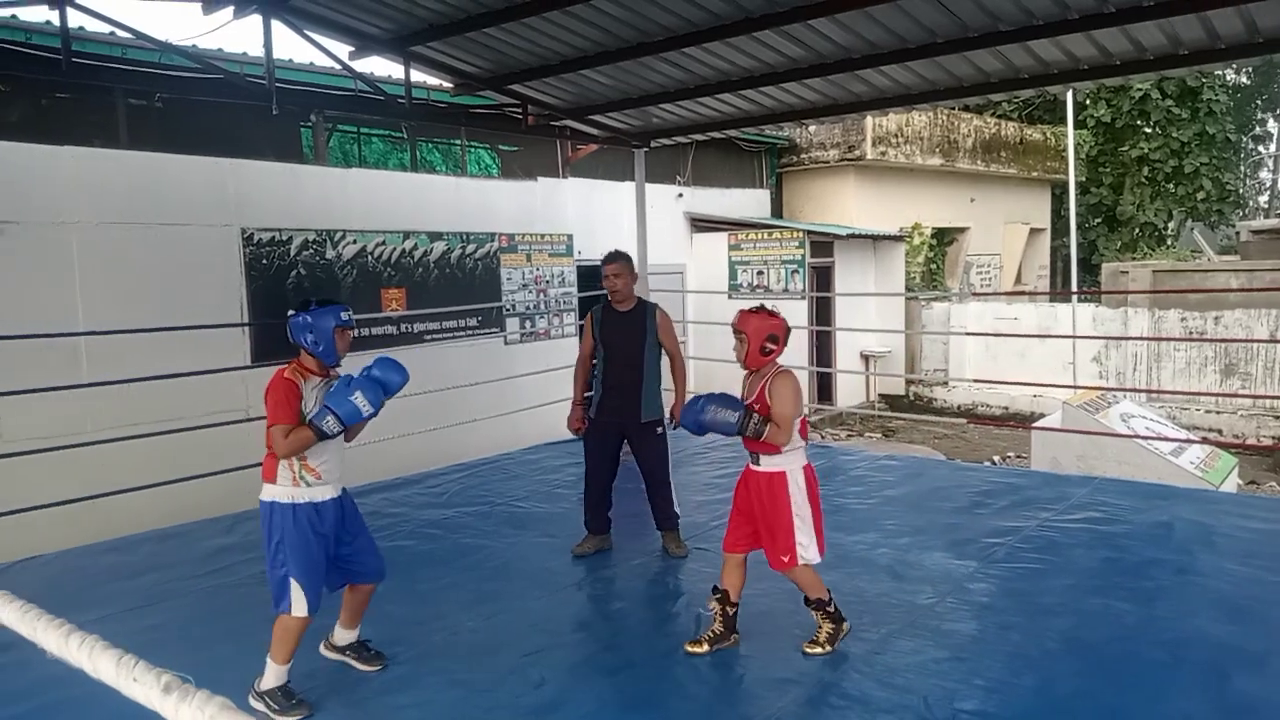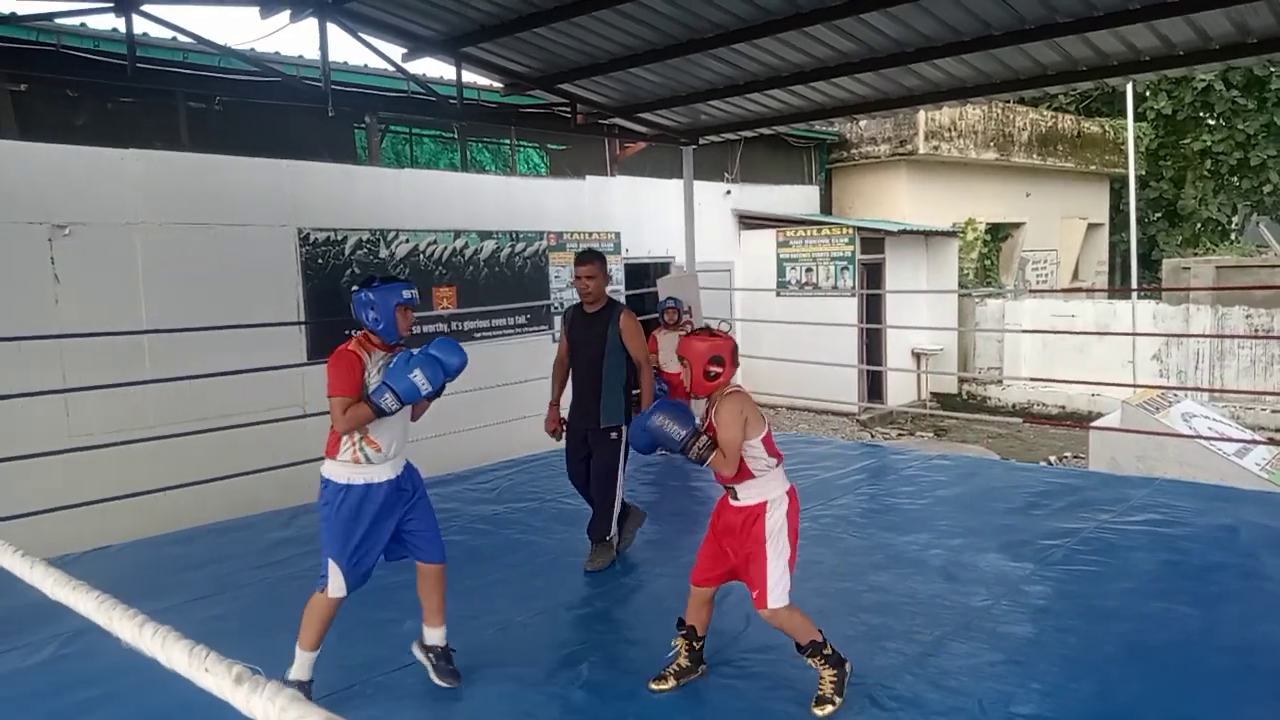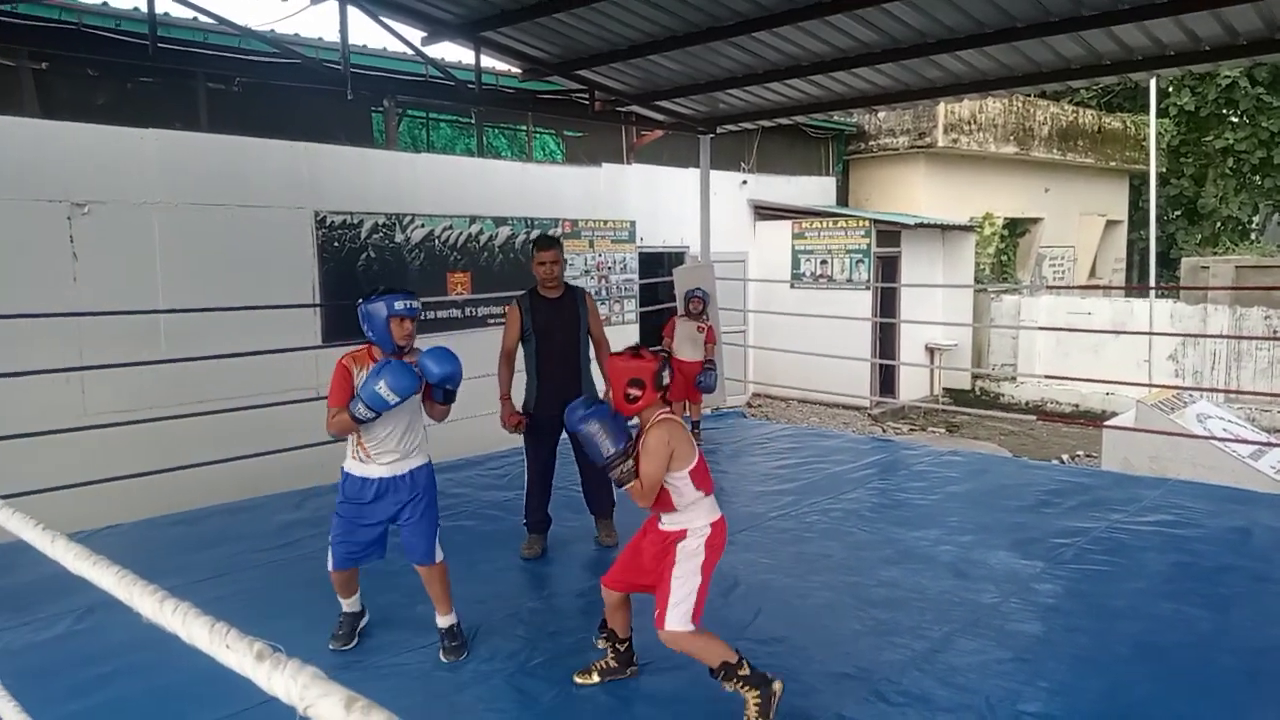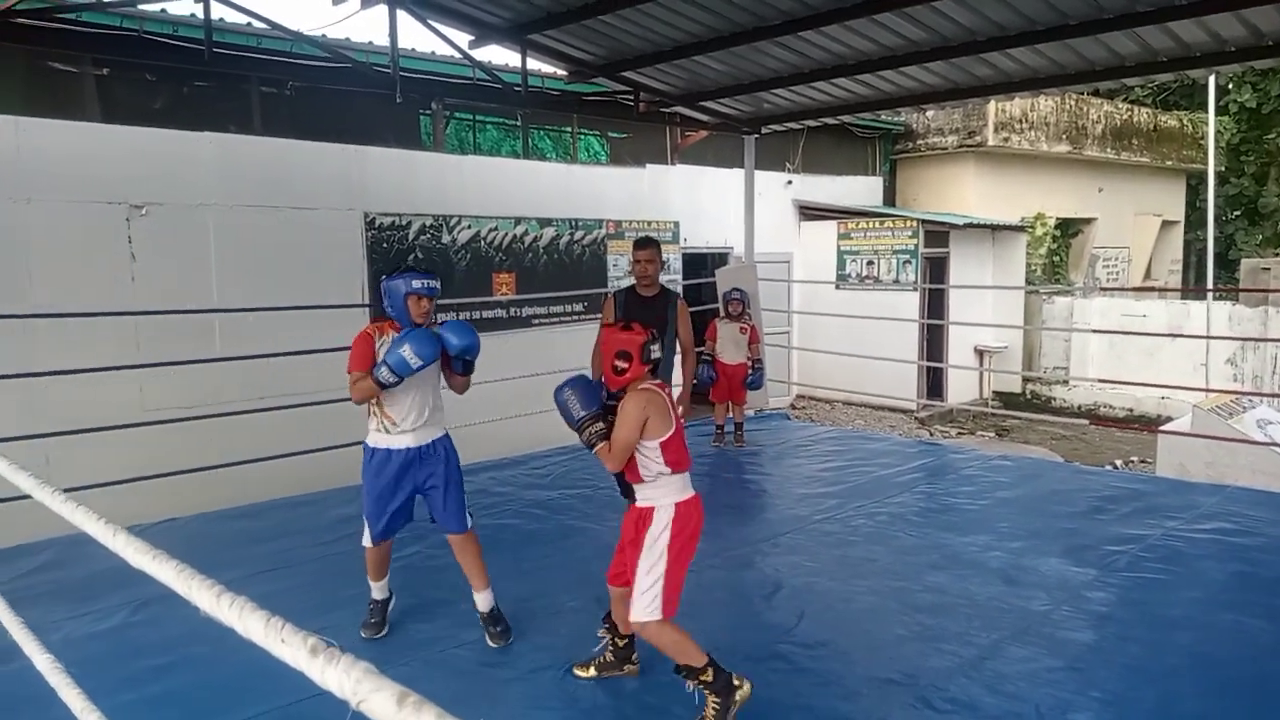
dt=1s
person 1, frame 1
left shoulder: (334, 378)
right shoulder: (287, 383)
right elbow: (283, 445)
left wrist: (369, 402)
right wrist: (332, 417)
left hip: (331, 499)
right hip: (290, 506)
left knee: (367, 574)
right knee: (301, 604)
left ankle: (342, 640)
person 1, frame 2
left shoulder: (395, 356)
right shoulder: (349, 357)
left elbow: (413, 413)
right elbow: (342, 422)
left wrist: (432, 383)
right wrist: (391, 393)
left hip: (397, 477)
right hip: (350, 487)
left knee: (432, 559)
right knee: (335, 587)
left ankle: (433, 644)
right ankle: (297, 678)
person 1, frame 3
left shoulder: (419, 362)
right shoulder: (351, 366)
left elbow: (437, 414)
right elbow: (334, 426)
left wrist: (446, 387)
right wrist: (370, 402)
left hip: (412, 476)
right hip: (362, 480)
left knee: (427, 557)
right knee: (341, 562)
left ankle: (448, 625)
right ankle: (352, 612)
person 1, frame 4
left shoulder: (437, 336)
right shoulder: (371, 337)
left elbow: (459, 386)
right elbow: (358, 392)
left wrist: (464, 358)
right wrist: (395, 365)
left hip: (434, 447)
right hip: (387, 453)
left knee: (458, 529)
right knee: (378, 534)
left ankle: (486, 606)
right ankle: (379, 599)
person 2, frame 1
left shoulder: (783, 382)
right shoulder: (752, 378)
left elbow: (780, 436)
left wrist: (742, 420)
right wrist: (720, 416)
left hip: (787, 478)
right hip: (756, 474)
left knee: (794, 561)
right knee: (733, 551)
left ankle: (833, 621)
right ankle: (724, 627)
person 2, frame 2
left shoulder: (732, 404)
right shoulder: (716, 402)
left elbow: (727, 465)
right elbow: (715, 449)
left wrist: (687, 439)
right wrist: (673, 435)
left hip: (768, 508)
right hip: (734, 506)
left knee: (770, 606)
right knee: (701, 584)
left ankle: (831, 666)
right ankle: (689, 660)
person 2, frame 3
left shoulder: (661, 432)
right shoulder: (654, 424)
left elbow: (644, 495)
right elbow: (645, 470)
left wrist: (612, 455)
right wrist: (611, 435)
left hip: (695, 534)
right hip: (666, 527)
left knee: (674, 633)
right knee: (612, 589)
left ankle: (757, 687)
right ankle: (619, 659)
person 2, frame 4
left shoulder: (638, 399)
right shoulder: (653, 392)
left elbow: (613, 461)
left wrist: (588, 419)
right wrist: (600, 415)
left hip: (668, 512)
right hip: (652, 506)
left knee: (647, 619)
right knee: (618, 582)
left ankle: (723, 686)
right ankle: (619, 655)
person 3, frame 1
left shoulder: (654, 315)
right shoulder: (596, 317)
left elbow: (675, 357)
right elbow: (584, 361)
left wrist: (679, 402)
right wrist: (577, 405)
left hip: (646, 414)
right hip: (603, 413)
left knee: (657, 474)
right knee: (597, 475)
left ankle: (669, 531)
right ankle: (597, 533)
person 3, frame 2
left shoulder: (622, 318)
right shoulder: (570, 317)
left elbow: (643, 365)
right elbow: (562, 362)
left wrist: (645, 410)
right wrist: (554, 407)
left hip: (611, 416)
right hip: (579, 414)
left knee: (604, 480)
right knee: (578, 475)
left ankle: (602, 542)
right ankle: (627, 515)
person 3, frame 3
left shoulder: (583, 300)
right shoulder: (520, 307)
left elbow: (599, 343)
right elbow: (508, 354)
right wrist: (505, 400)
left hip: (583, 401)
right hip: (539, 404)
left knee: (593, 462)
right knee: (538, 469)
left ankle: (604, 519)
right ankle: (536, 531)
person 3, frame 4
left shoulder: (675, 303)
right shoulder: (616, 301)
left elbow: (688, 350)
right elbow: (602, 345)
left wrist: (686, 390)
right hip: (618, 393)
right ankle: (632, 496)
